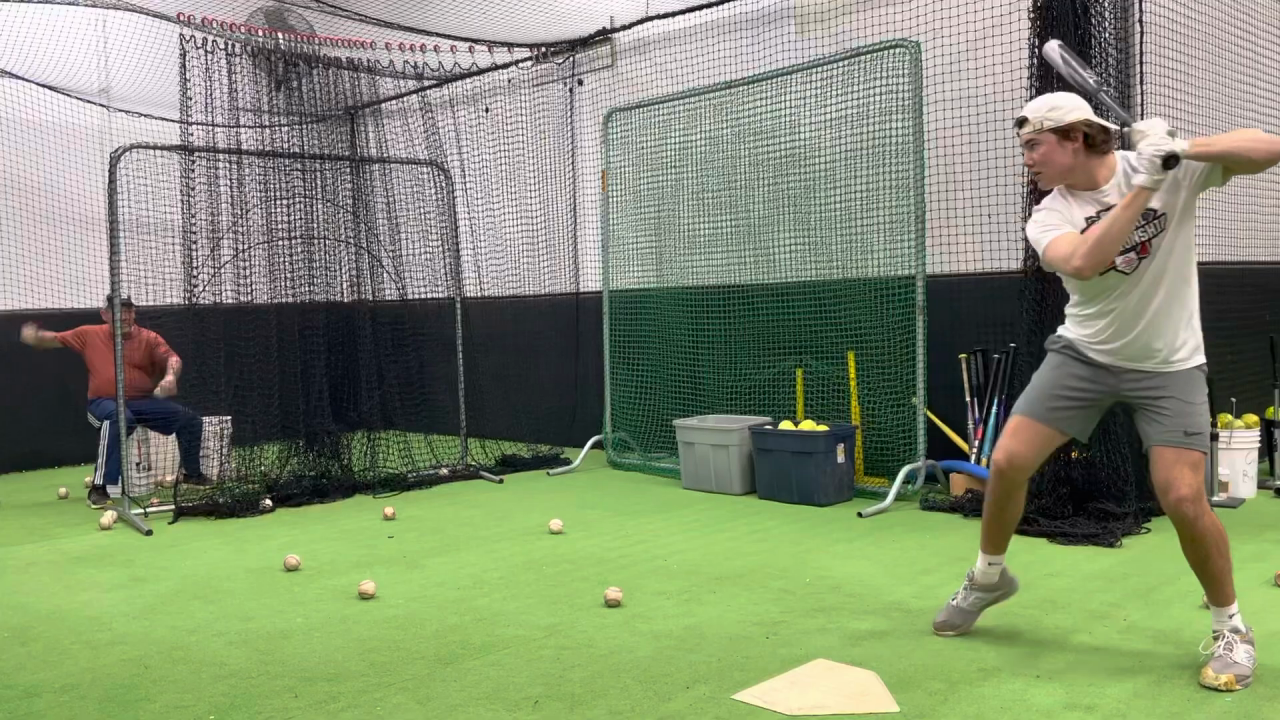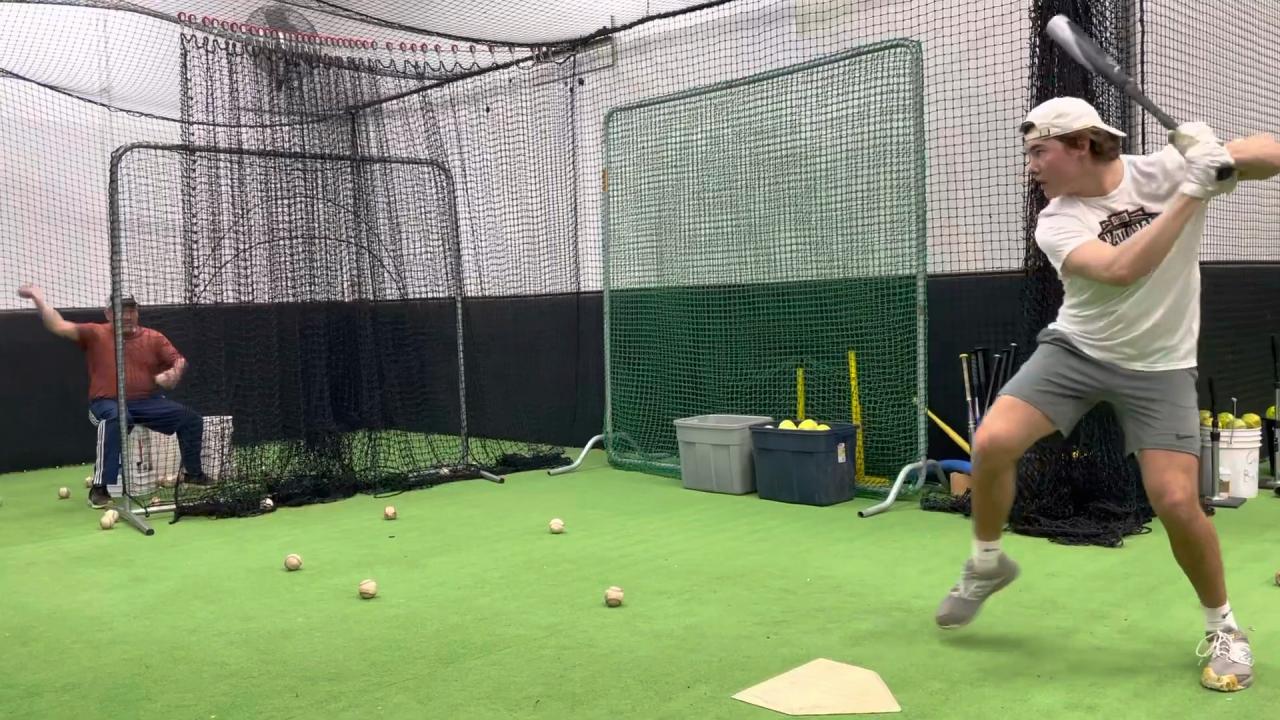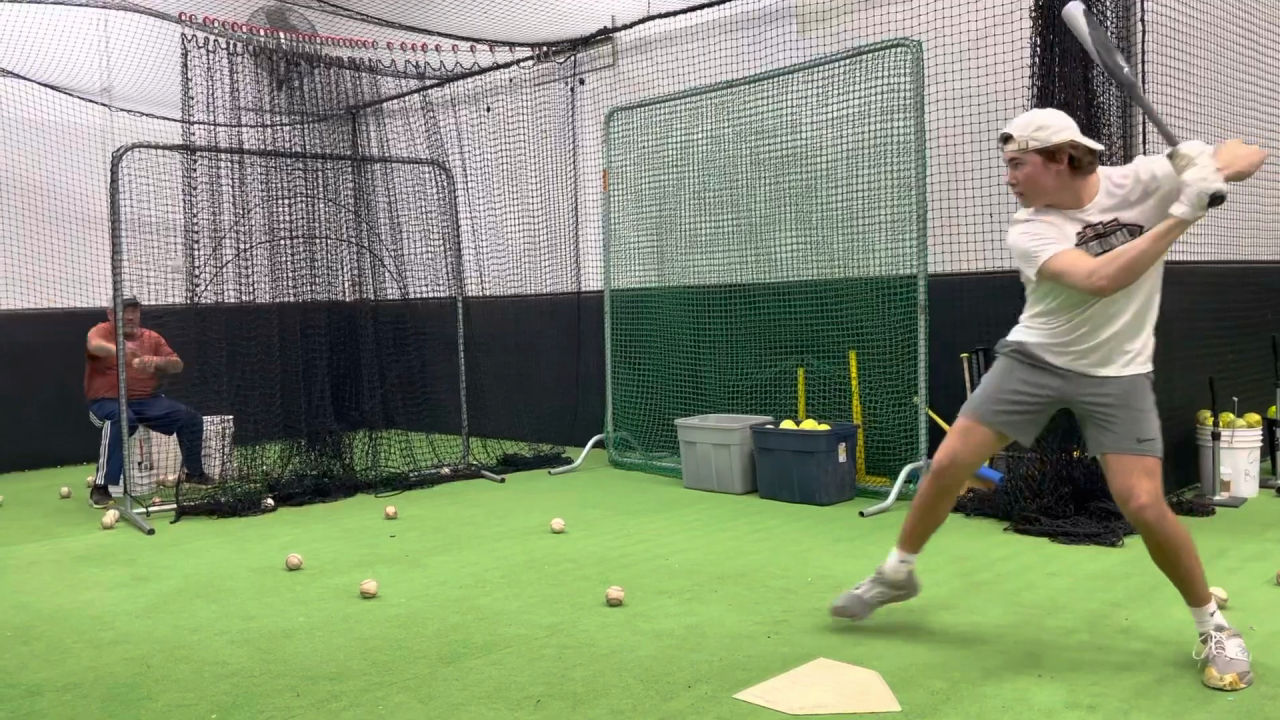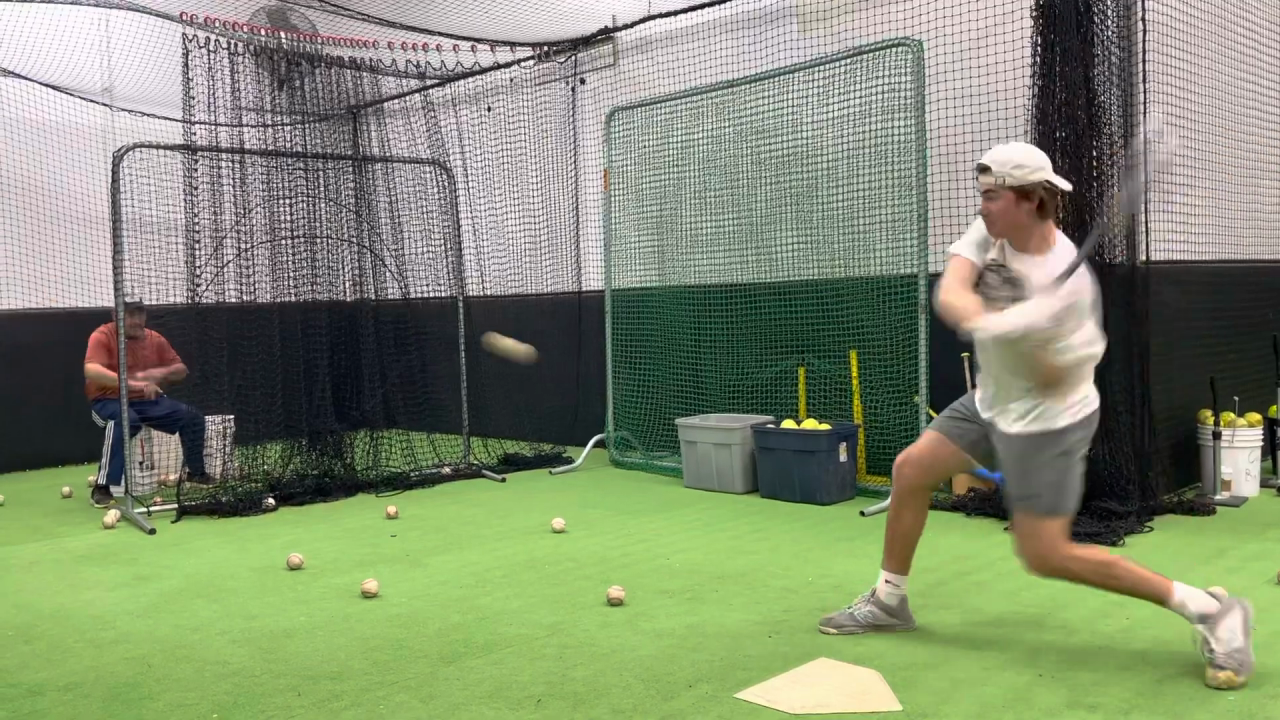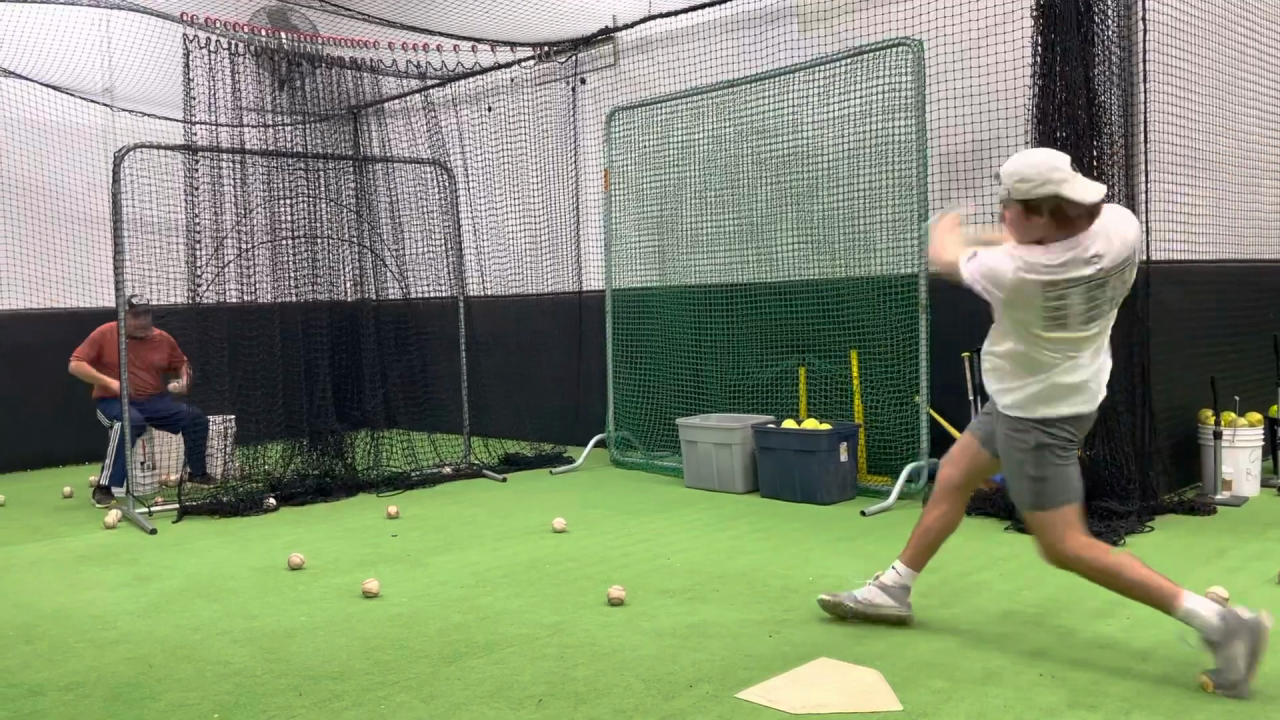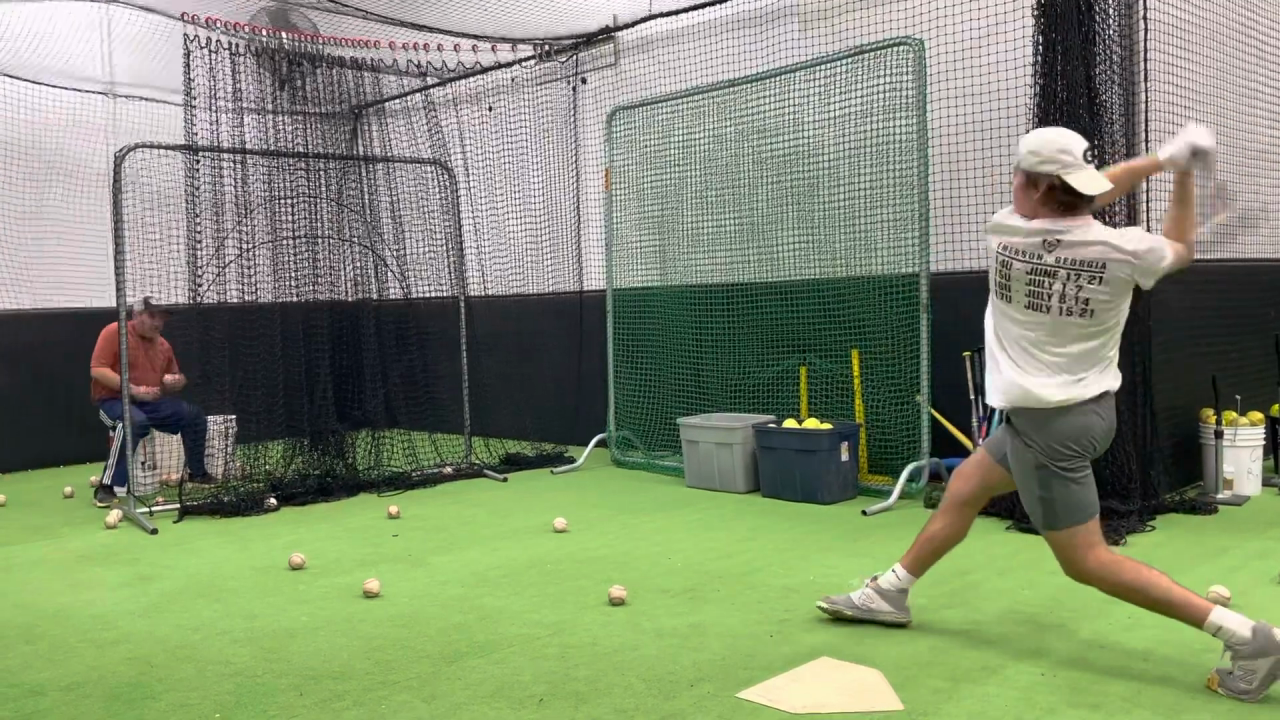
dt=0.2s
person 1, frame 1
left shoulder: (1171, 169)
right shoulder: (1048, 217)
right elbow: (1082, 262)
left wrist: (1183, 148)
right wrist: (1142, 186)
left hip: (1168, 362)
right hip: (1085, 354)
left knee: (1183, 499)
right knee: (1007, 462)
left ankle: (1231, 628)
right ankle: (989, 575)
person 1, frame 2
left shoulder: (1166, 169)
right shoulder: (1055, 222)
right elbow: (1120, 268)
left wrist: (1216, 156)
right wrist: (1189, 192)
left hip: (1159, 364)
right hip: (1075, 349)
left knee: (1176, 502)
right knee: (991, 445)
left ankle: (1223, 628)
right ankle: (986, 563)
person 1, frame 3
left shoulder: (1143, 181)
right shoulder: (1028, 231)
left elbow: (1250, 155)
right elbow: (1099, 280)
left wrist: (1210, 171)
right wrist: (1181, 214)
left hip: (1115, 371)
right hip: (1036, 358)
left knee: (1145, 505)
right knee: (949, 463)
left ankle: (1212, 625)
right ankle: (895, 574)
person 1, frame 4
left shoulder: (1069, 285)
right shoulder: (988, 236)
left elbow: (1053, 386)
right elbow: (950, 294)
left wrist: (1027, 343)
right wrist: (991, 323)
left hip: (1046, 421)
right hip: (994, 399)
left knee: (1046, 555)
right knee: (909, 471)
left ankle: (1210, 611)
right ankle: (888, 600)
person 1, frame 5
left shoulder: (1017, 273)
right shoulder: (1121, 226)
left elbow: (946, 260)
left wrist: (948, 224)
left hip: (1035, 411)
right hip: (1049, 396)
left knee: (1065, 546)
right knee: (950, 477)
left ankle: (1222, 623)
right ankle: (891, 589)
person 1, frame 6
left shoulder: (1007, 230)
right shoulder: (1124, 250)
left elbow: (1099, 191)
right elbow: (1179, 251)
left wrist: (1162, 158)
right wrist: (1183, 171)
left hip: (1047, 420)
right hip: (1082, 408)
left knee: (1086, 561)
right knee: (962, 491)
right ankle: (889, 592)
person 2, frame 1
left shoulder: (148, 338)
right shoulder: (89, 334)
left elbow: (173, 359)
right elbow: (53, 340)
left wrist: (171, 377)
right wrist: (34, 336)
left hip: (144, 401)
right hip: (105, 402)
left knee: (189, 419)
right knee: (118, 418)
left ankle: (192, 474)
right ankle: (100, 487)
person 2, frame 2
left shoulder: (152, 338)
right shoulder: (95, 333)
left elbow: (178, 359)
right elbow: (61, 328)
left wrist: (175, 372)
right wrist: (39, 299)
left hip: (146, 402)
right hip: (107, 403)
left knee: (190, 419)
right knee: (115, 418)
left ankle: (193, 473)
right ankle: (100, 486)
person 2, frame 3
left shoulder: (151, 338)
right shoulder: (102, 332)
left elbow: (177, 365)
right elbow: (94, 345)
left wrist: (156, 361)
right wrist: (120, 351)
left hip: (147, 401)
right hip: (107, 403)
left knee: (190, 418)
right knee: (120, 420)
left ankle: (194, 474)
right ankle: (102, 487)
person 2, frame 4
left shoulder: (155, 339)
right shoulder: (102, 336)
left elbow: (181, 370)
right elbow: (91, 370)
left wrist: (160, 373)
right wrist: (132, 383)
left hip: (148, 402)
right hip: (109, 402)
left knee: (192, 417)
left ankle: (196, 473)
right ankle: (104, 486)
person 2, frame 5
left shoulder: (163, 339)
right shoulder: (105, 334)
left elbow: (182, 364)
right elbow: (75, 365)
left wrist: (183, 381)
right wrist: (108, 382)
left hip: (154, 401)
right hip: (114, 401)
left knee: (195, 418)
right knee: (132, 421)
left ankle: (197, 473)
right ankle: (105, 487)
person 2, frame 6
left shoulder: (162, 345)
right shoulder: (114, 332)
left elbow: (176, 377)
right elbow: (97, 370)
left wrist: (178, 381)
right wrist: (133, 390)
left hip: (153, 401)
right hip: (115, 400)
left knee: (195, 416)
right knee: (135, 422)
left ankle: (197, 474)
right ankle: (108, 487)
